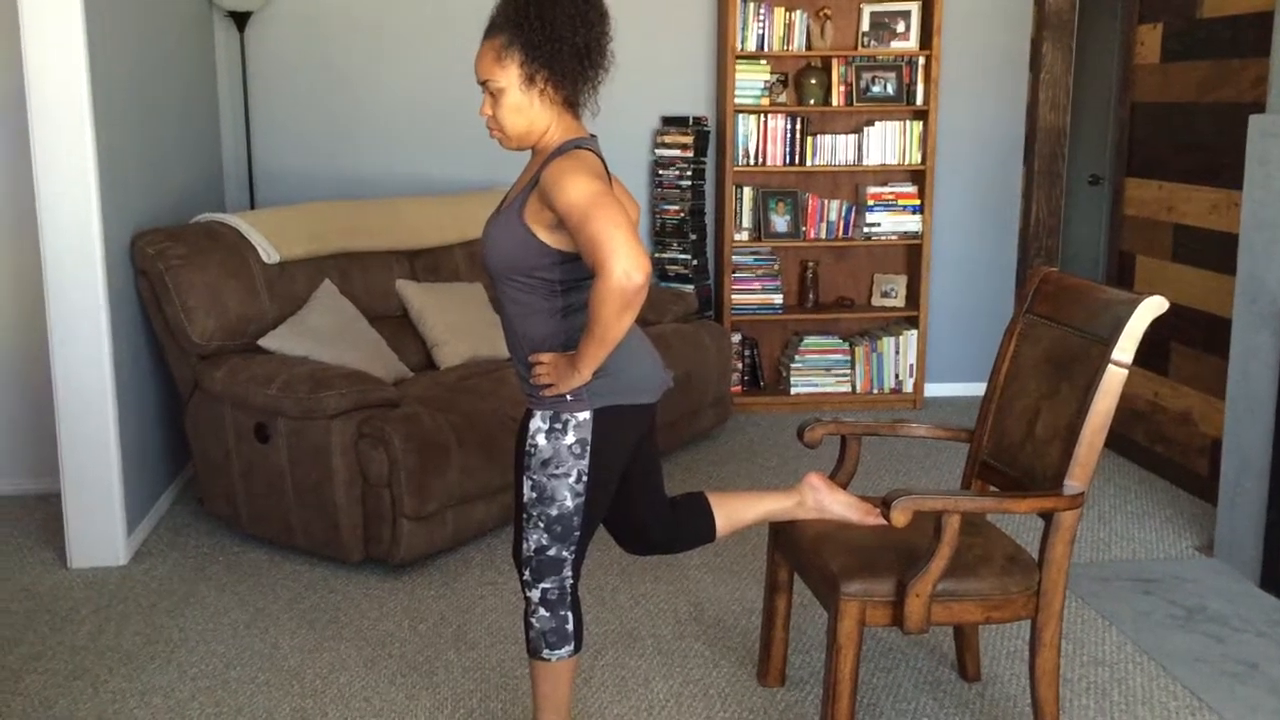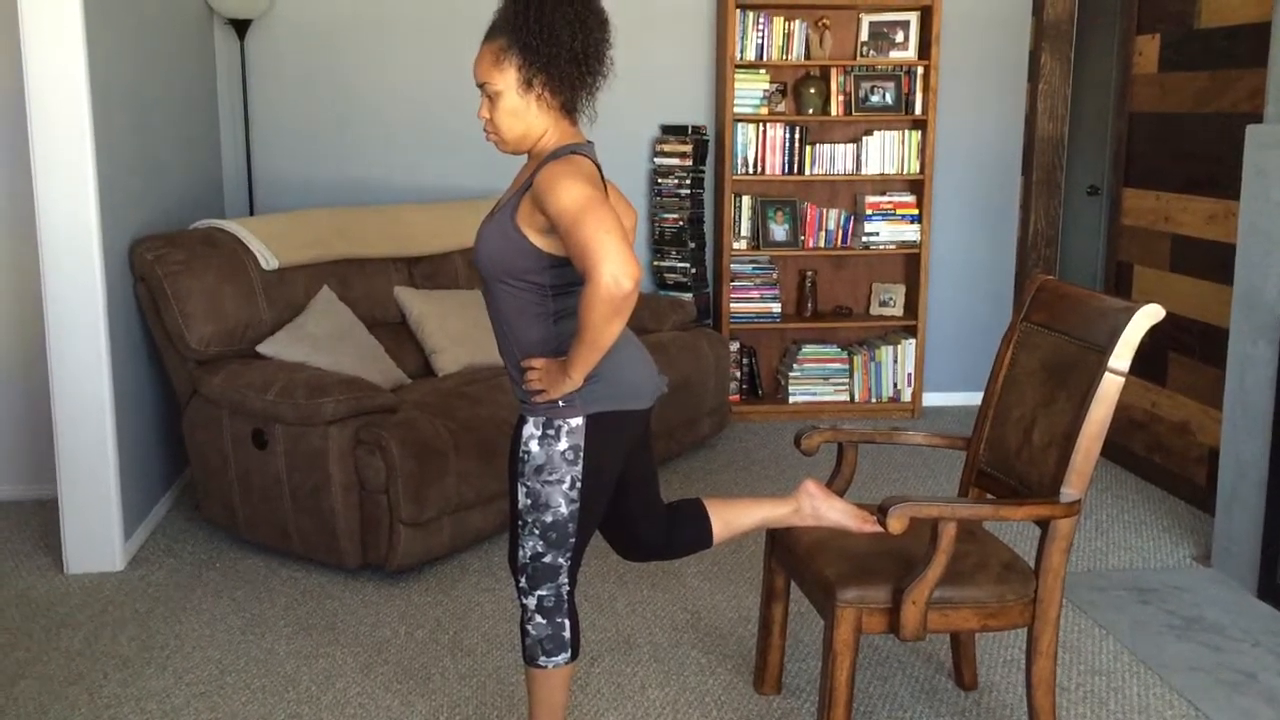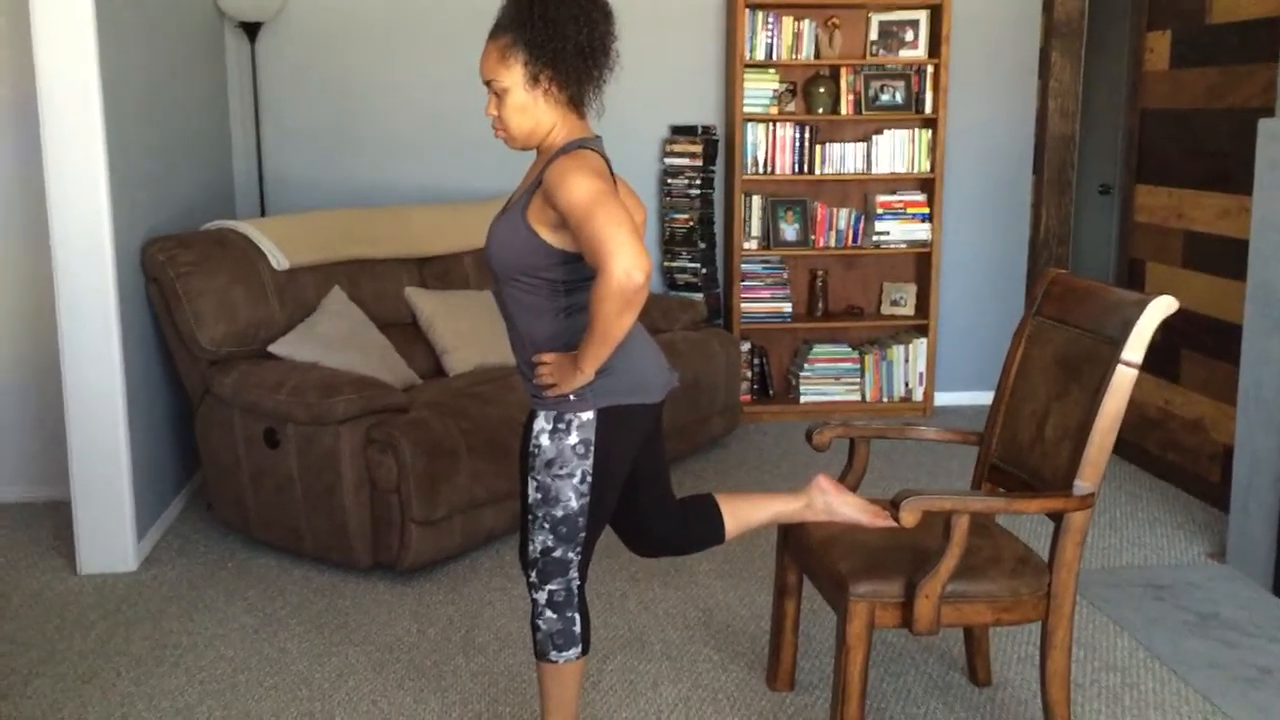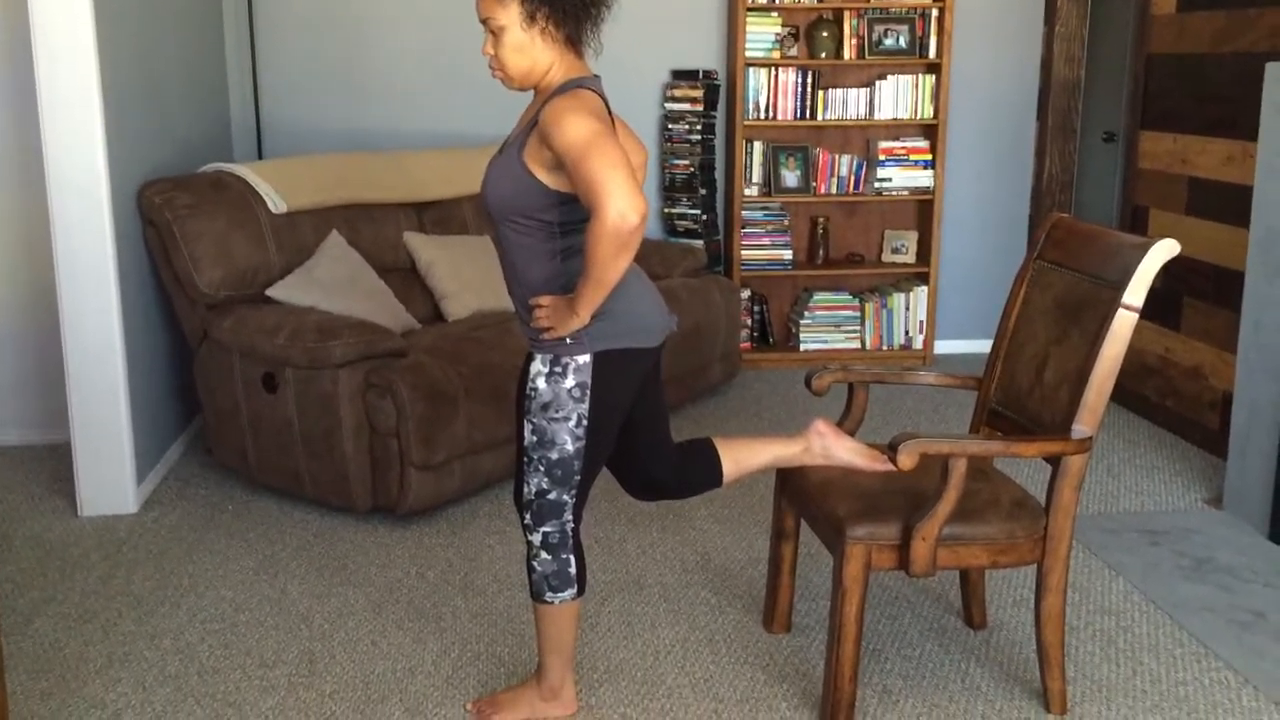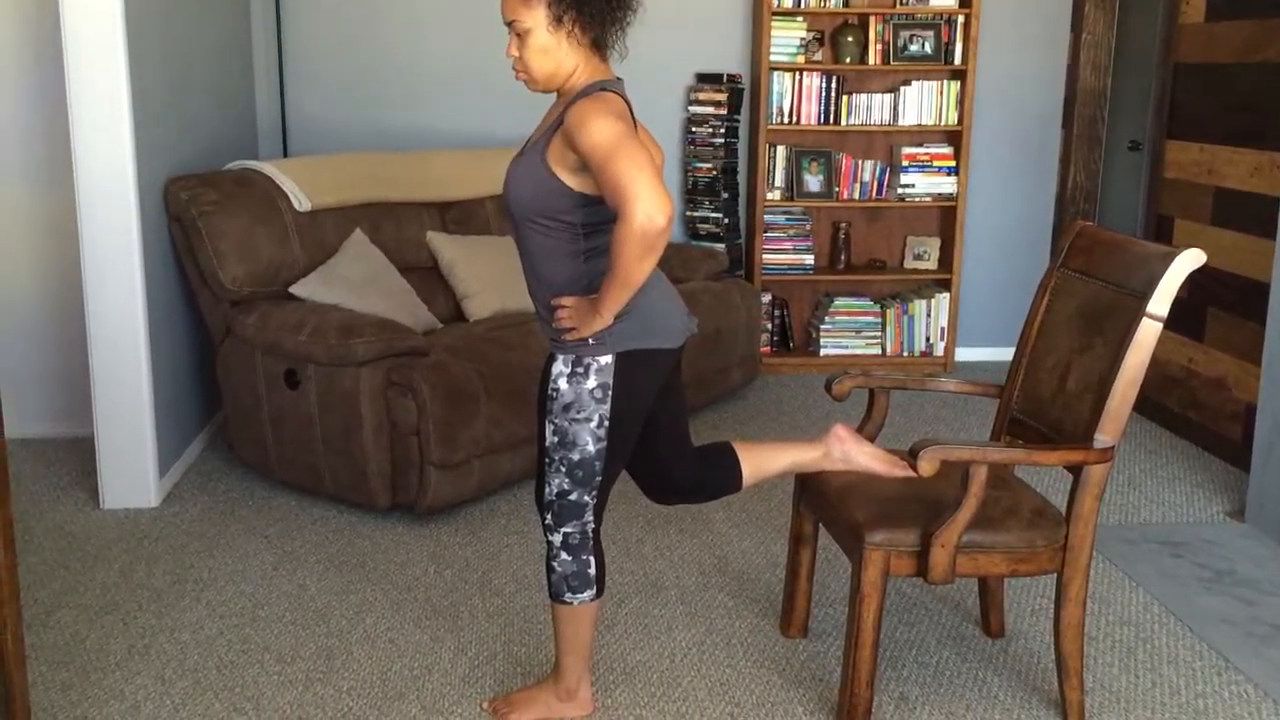
dt=1s
person 1, frame 1
left shoulder: (565, 171)
right shoulder: (561, 161)
left elbow: (627, 271)
right elbow: (627, 209)
left wrist: (581, 366)
left hip: (585, 404)
right hip: (616, 391)
left knee: (545, 569)
right knee: (650, 527)
right ankle: (803, 500)
person 1, frame 2
left shoulder: (558, 177)
right shoulder: (559, 166)
left elbow: (617, 278)
right elbow: (624, 219)
left wrist: (570, 373)
left hip: (579, 409)
right hip: (610, 398)
left knee: (541, 576)
right knee: (647, 534)
right ankle: (799, 506)
person 1, frame 3
left shoulder: (569, 170)
right shoulder: (566, 160)
left elbow: (628, 272)
right elbow: (632, 214)
left wrist: (582, 366)
left hip: (592, 403)
right hip: (619, 392)
left knee: (552, 569)
right knee: (659, 529)
right ankle: (810, 502)
person 1, frame 4
left shoulder: (565, 110)
right shoulder: (566, 100)
left elbow: (623, 213)
right elbow: (634, 158)
left wrist: (578, 308)
left hip: (589, 346)
right hip: (621, 333)
left knee: (546, 512)
right knee: (656, 472)
right ankle: (809, 446)
person 1, frame 5
left shoulder: (589, 113)
right shoulder: (586, 102)
left elbow: (650, 213)
right elbow: (652, 160)
left wrist: (603, 309)
left hip: (610, 347)
right hip: (640, 336)
left knee: (568, 512)
right knee: (675, 475)
right ankle: (830, 450)
